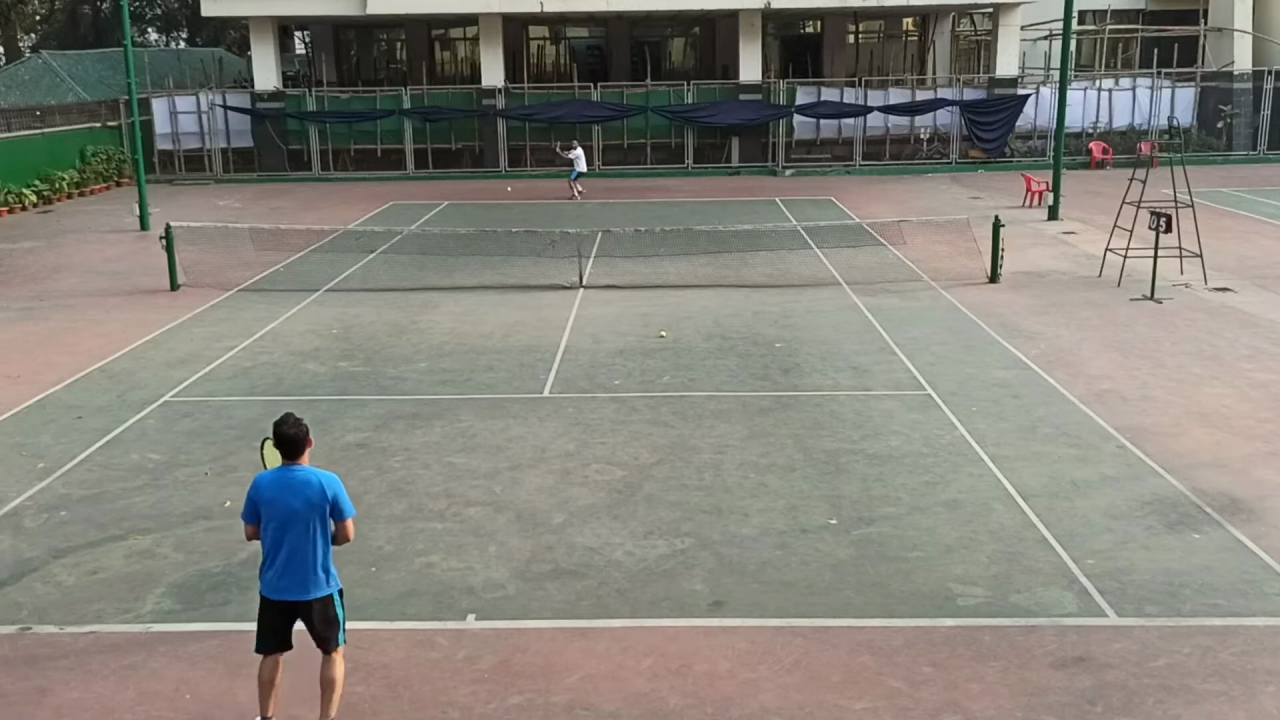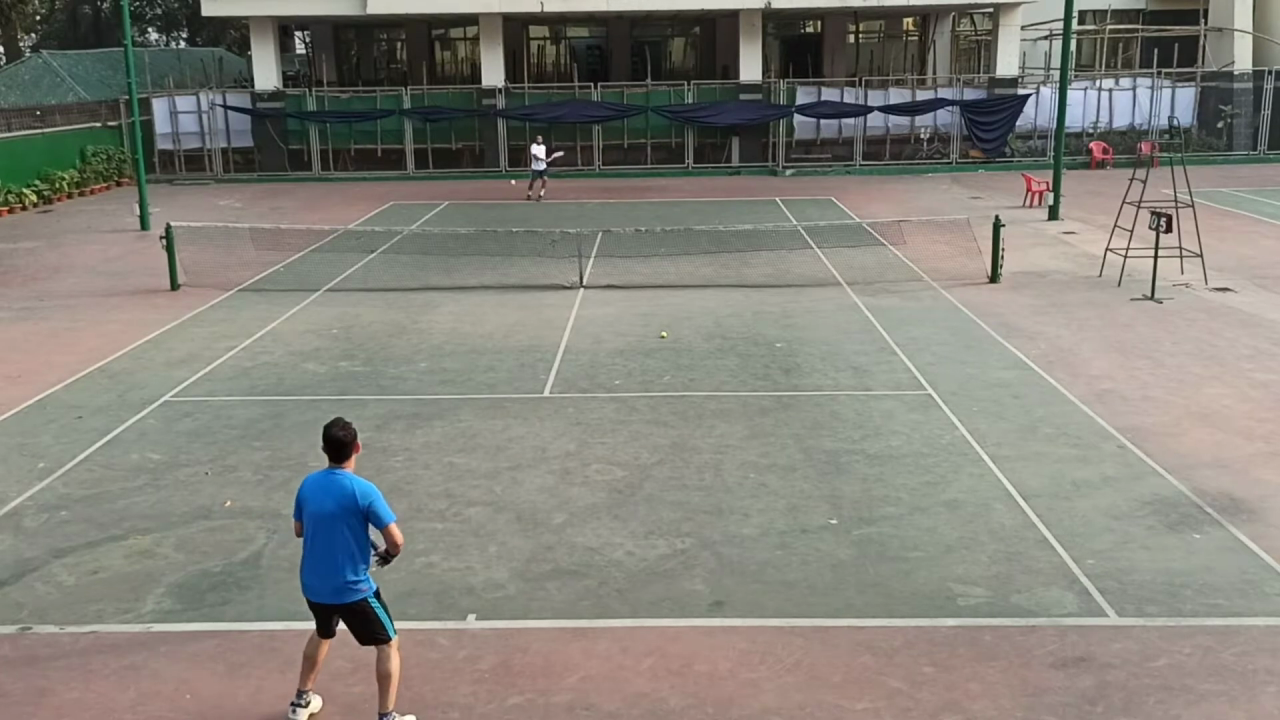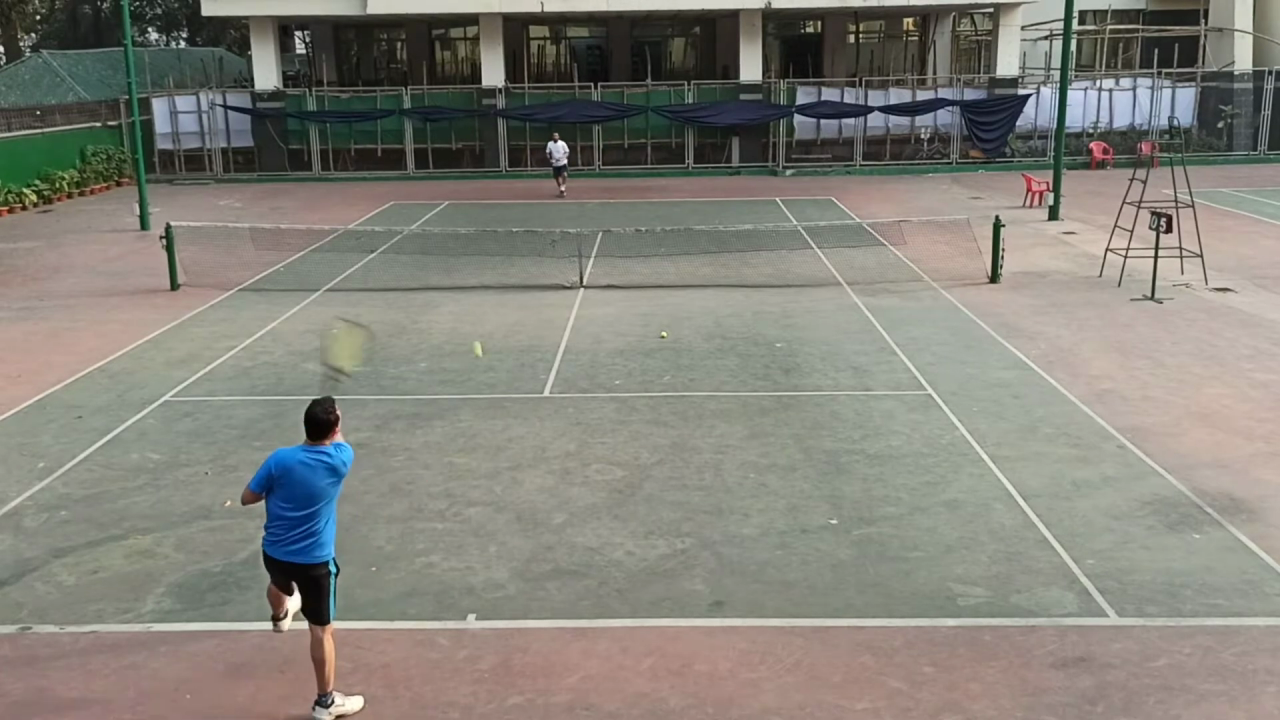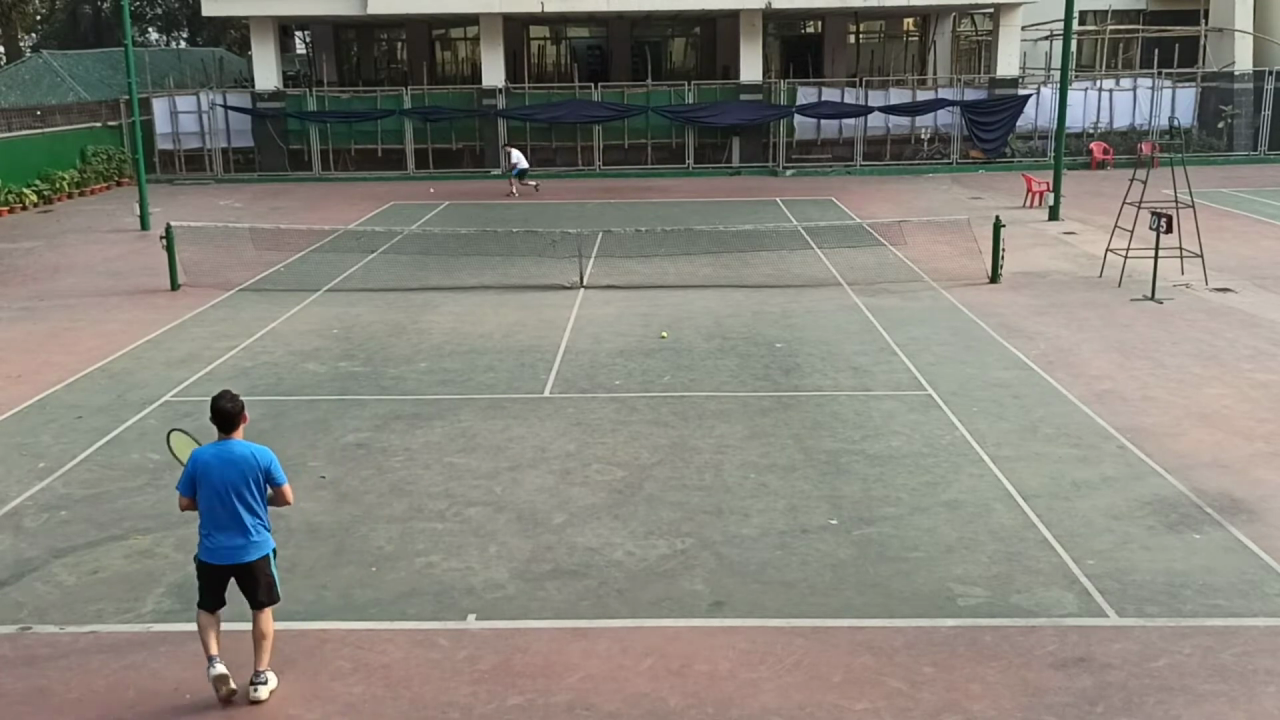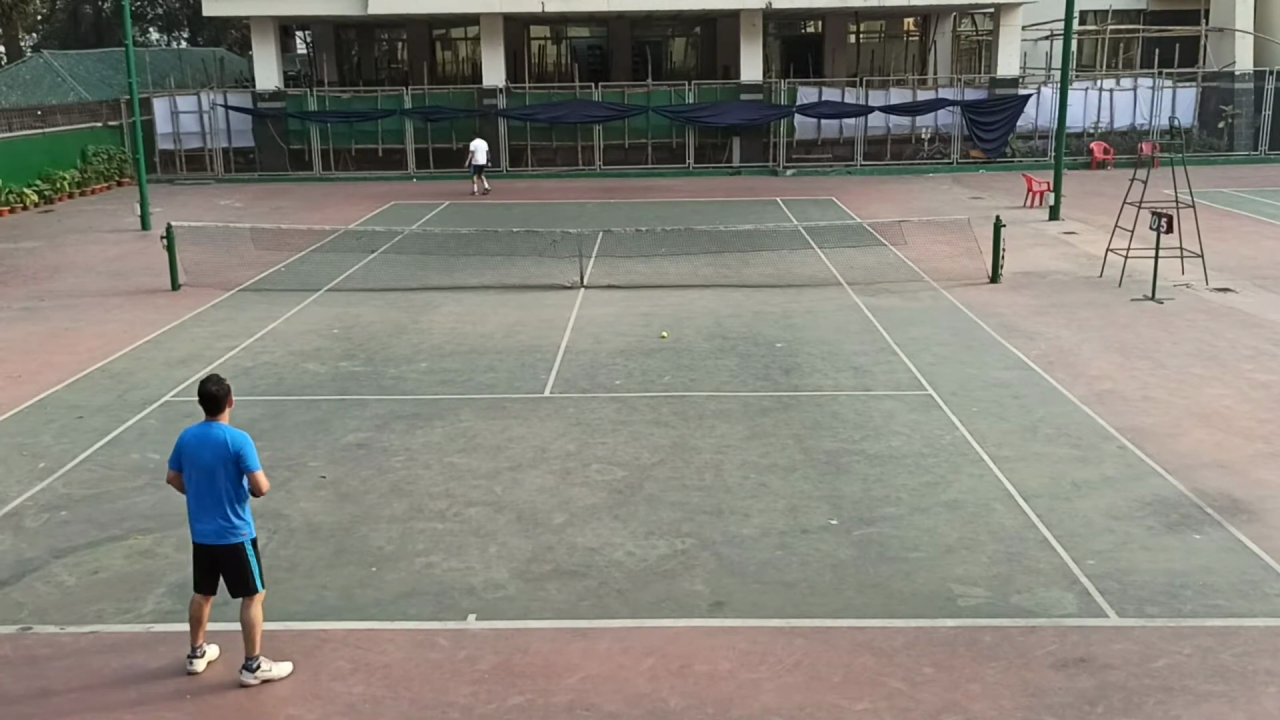
dt=1s
person 1, frame 1
left shoulder: (261, 484)
right shoulder: (328, 483)
left elbow: (251, 533)
right elbow: (346, 535)
left hip: (274, 588)
right hip: (319, 587)
left knee: (272, 655)
right knee: (332, 654)
person 1, frame 2
left shoulder: (309, 484)
right shoulder: (364, 491)
right elbow: (395, 540)
right wrist: (386, 555)
left hip: (313, 586)
right hip: (353, 588)
left knee: (322, 634)
right knee: (388, 645)
person 1, frame 3
left shoulder: (279, 459)
right shoulder: (341, 458)
left elbow: (247, 499)
right elbow: (336, 440)
right wrist: (332, 422)
left hip: (275, 551)
right hip: (316, 558)
left knee: (279, 583)
right knee: (321, 629)
left ankle: (280, 616)
person 1, frame 4
left shoulder: (198, 458)
right shoulder: (262, 455)
left elbow: (185, 503)
right elbow: (286, 498)
left hip: (212, 553)
right hip: (255, 550)
left knee: (207, 610)
right knee: (262, 610)
left ankle: (215, 663)
right ankle: (260, 678)
person 1, frame 5
left shoulder: (187, 437)
right shoulder: (238, 440)
left elbow: (173, 478)
right elbow: (260, 488)
right wrist: (256, 490)
left hip: (201, 534)
right hip: (235, 535)
left knee: (202, 594)
right knee: (253, 597)
left ankle: (196, 653)
right ankle: (253, 666)
